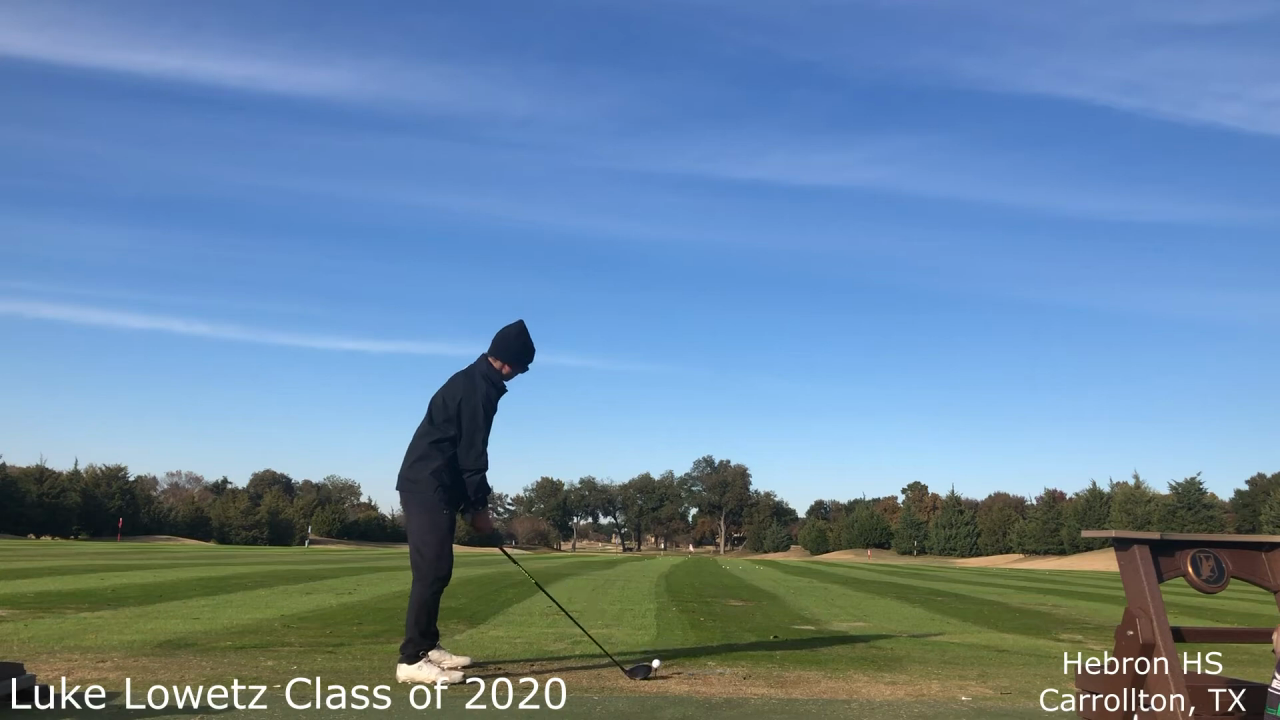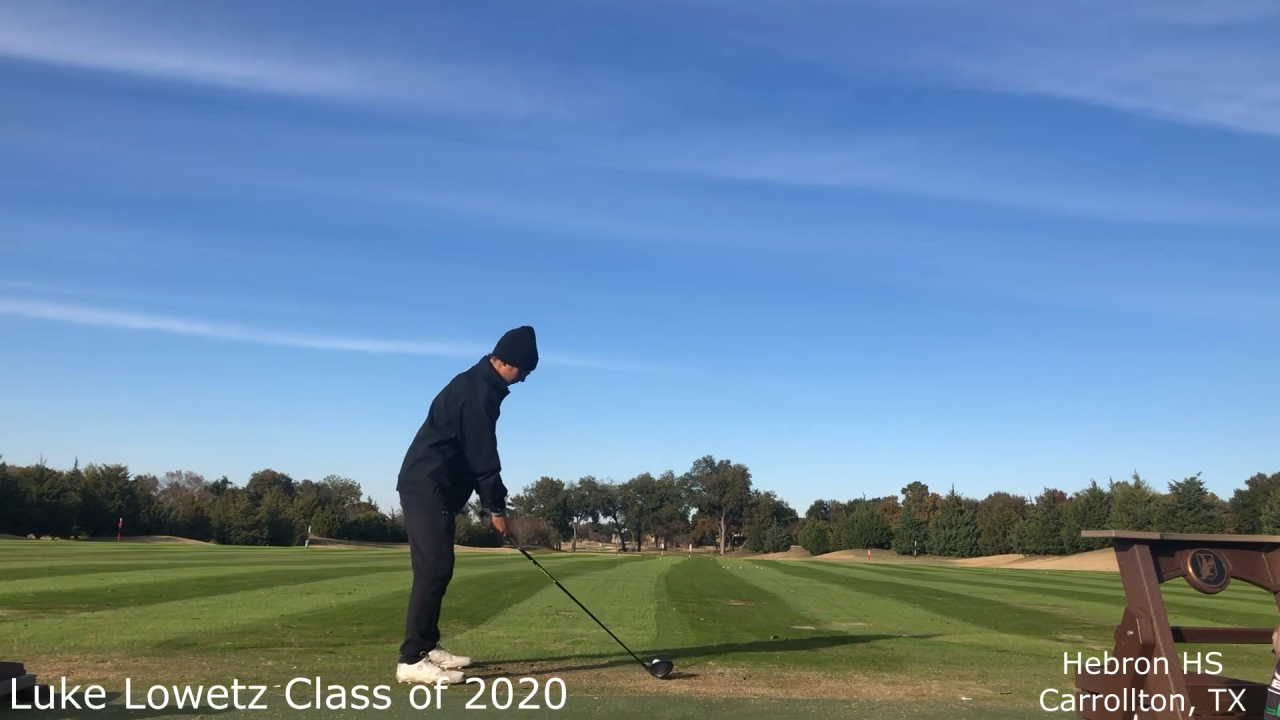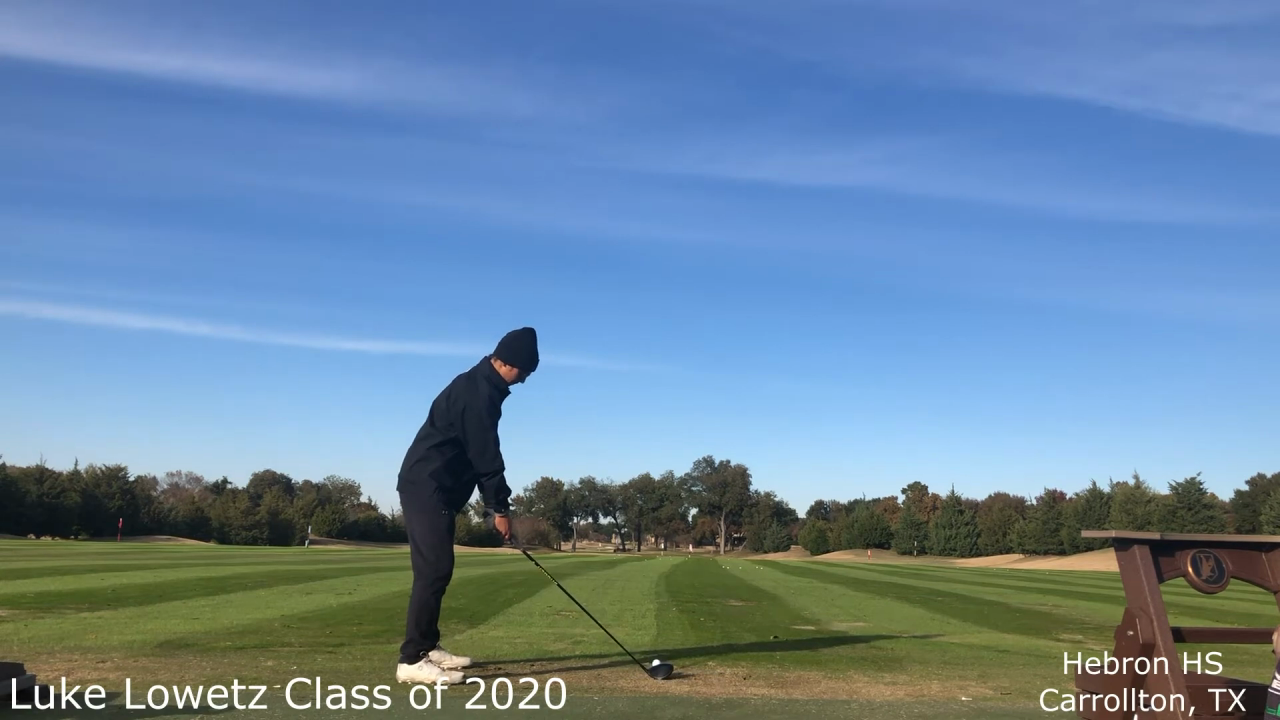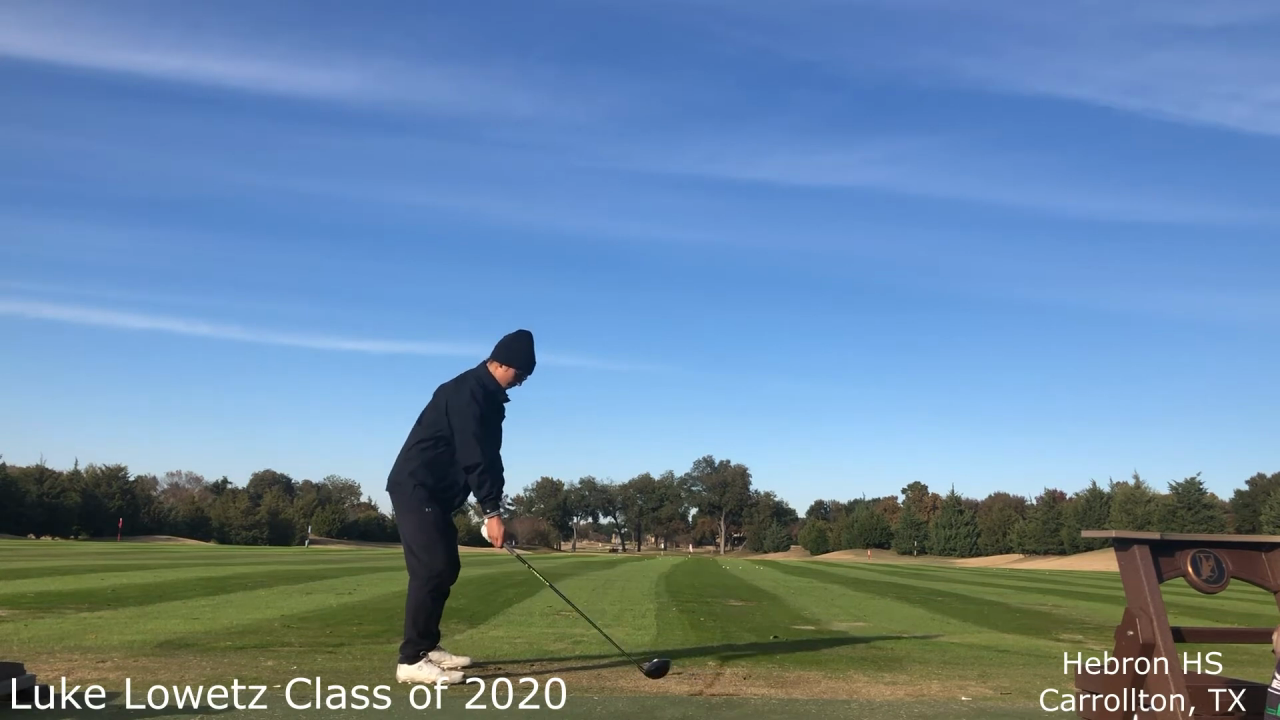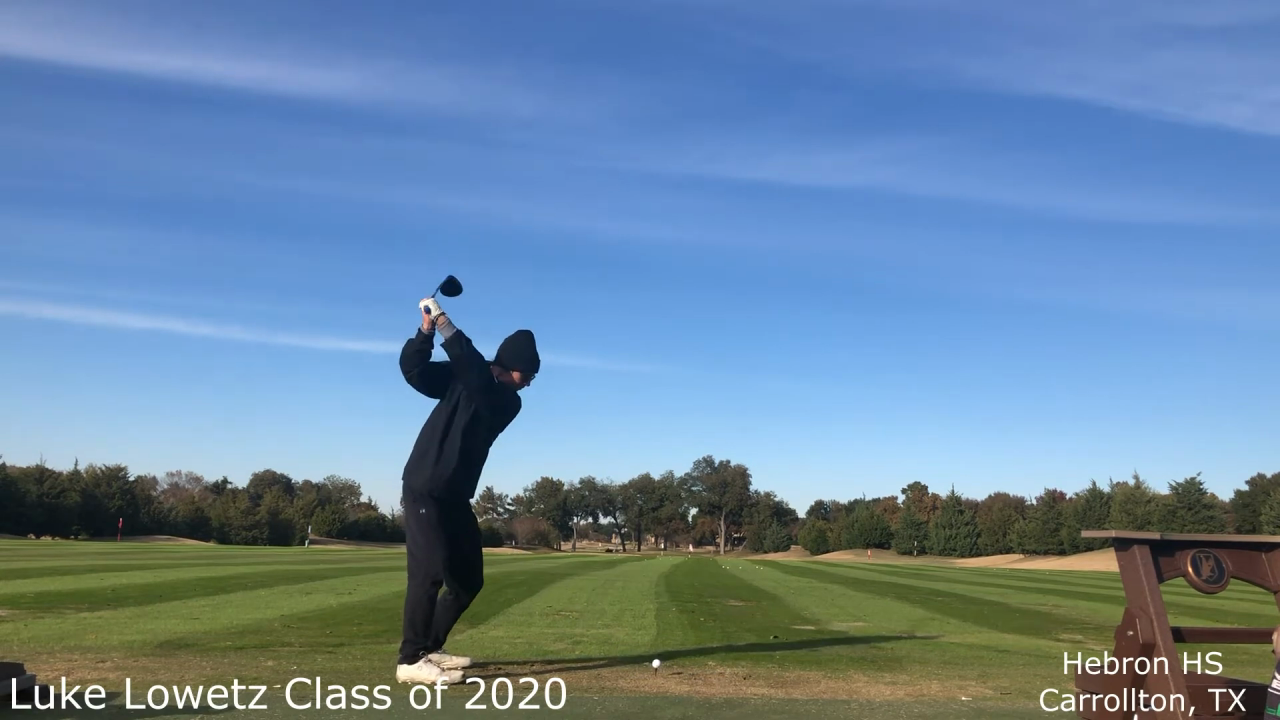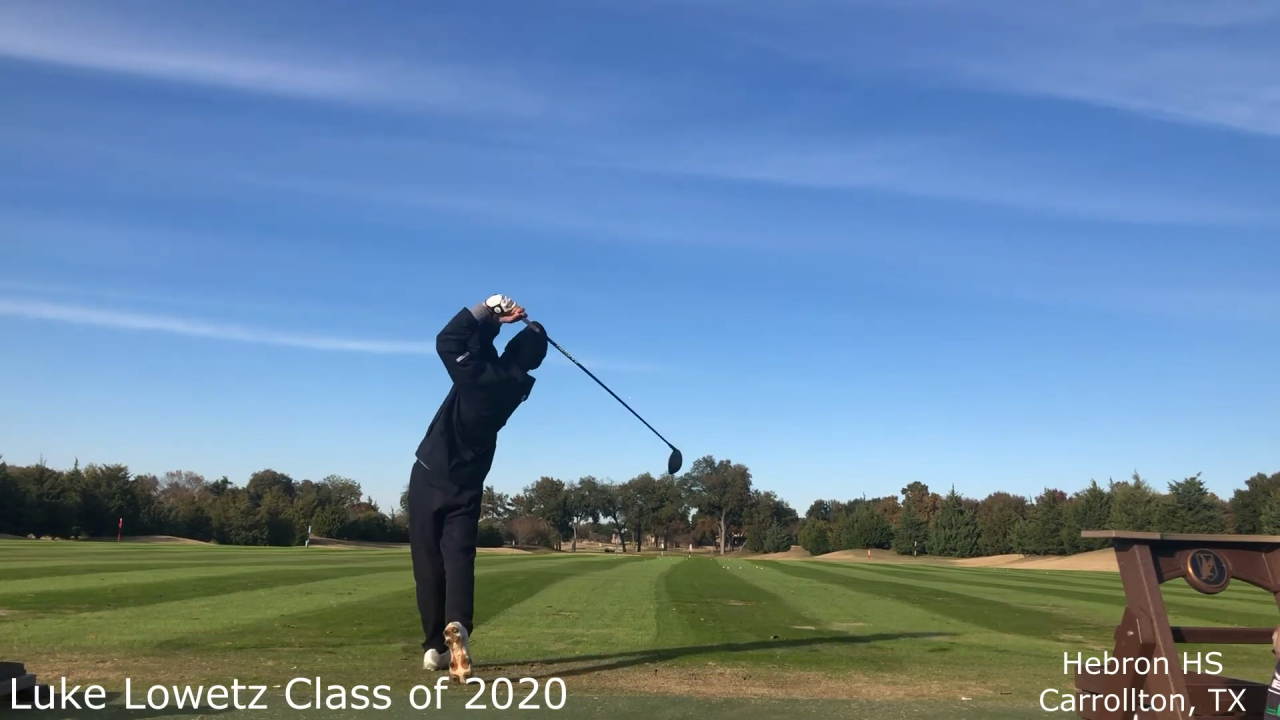
dt=0.7s
person 1, frame 1
left shoulder: (473, 382)
right shoulder: (478, 390)
right elbow: (470, 454)
left wrist: (473, 503)
right wrist: (479, 506)
left hip: (429, 486)
right hip: (430, 488)
left knee: (437, 570)
right knee: (432, 570)
left ankle: (427, 647)
right ankle: (412, 660)
person 1, frame 2
left shoulder: (477, 385)
right shoulder: (478, 392)
left elbow: (473, 453)
right elbow: (482, 457)
left wrist: (489, 502)
right wrist: (495, 507)
left hip: (431, 487)
right hip: (429, 488)
left knee: (437, 569)
right knee: (434, 570)
left ankle: (427, 647)
right ankle: (412, 659)
person 1, frame 3
left shoulder: (478, 386)
right shoulder: (479, 393)
left elbow: (478, 454)
right elbow: (485, 457)
left wrist: (493, 503)
right wrist: (500, 508)
left hip: (431, 487)
right hip: (428, 488)
left knee: (438, 569)
right knee: (434, 570)
left ankle: (428, 647)
right ankle: (412, 659)
person 1, frame 4
left shoulder: (491, 400)
right shoulder: (467, 391)
left elbow: (490, 458)
right elbow: (471, 456)
left wrist: (490, 508)
right wrist: (492, 512)
left hip: (436, 492)
right hip: (415, 487)
left knee: (445, 569)
right knee: (430, 568)
left ankle: (427, 646)
right ankle: (411, 660)
person 1, frame 5
left shoulder: (509, 402)
right shoulder: (456, 374)
left elbow: (475, 372)
right elbow: (412, 370)
left wrist: (441, 321)
right wrist: (426, 329)
left hip: (456, 495)
right hip: (424, 487)
left knee: (469, 578)
right knee: (429, 570)
left ankle: (430, 646)
right ankle: (411, 659)
person 1, frame 6
left shoulder: (482, 377)
right shoulder: (515, 389)
left elbow: (448, 343)
right elbow: (479, 346)
left wrist: (487, 309)
right wrist: (492, 317)
left hip: (429, 479)
right hip: (464, 488)
left knee: (427, 566)
right knee: (458, 560)
left ankle: (435, 645)
right ankle: (456, 625)
